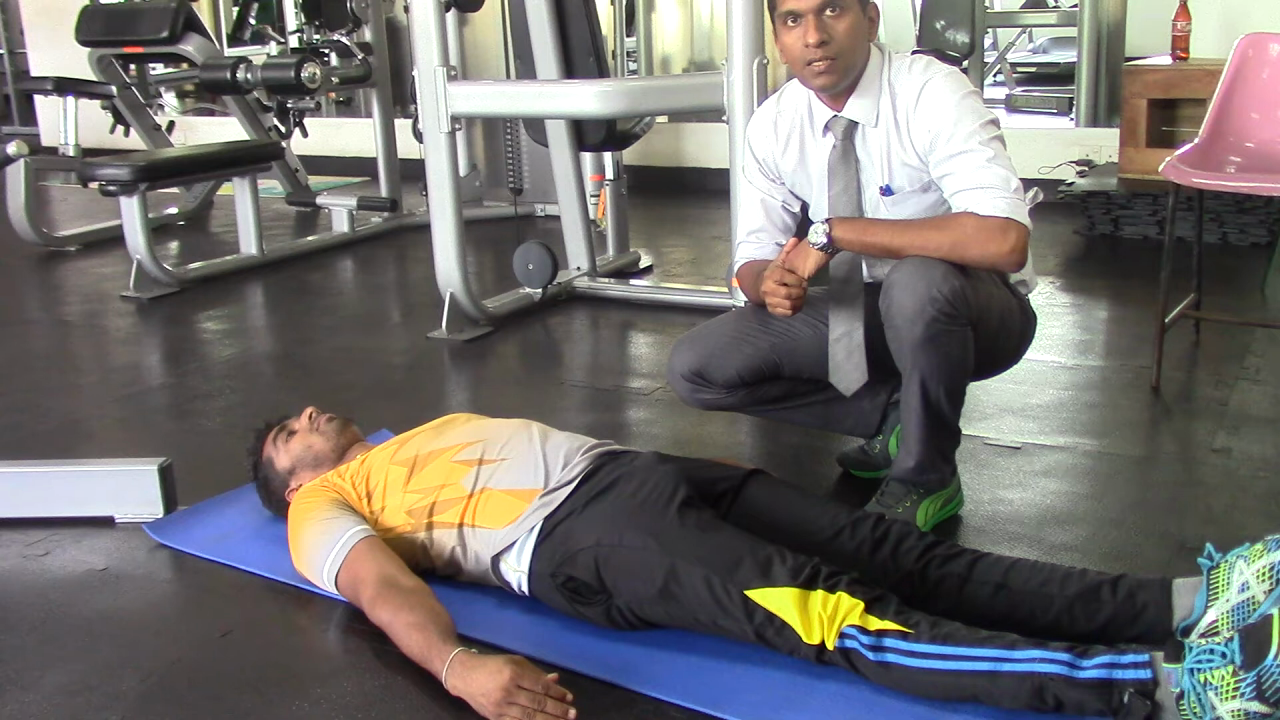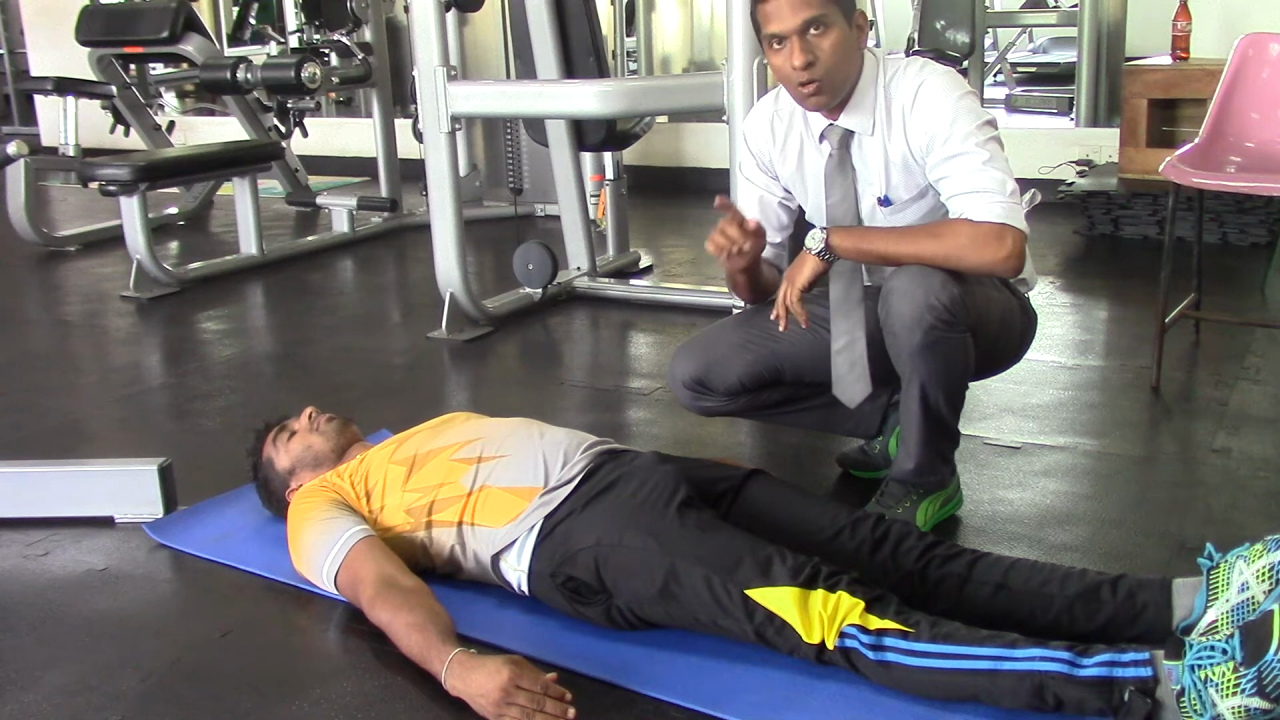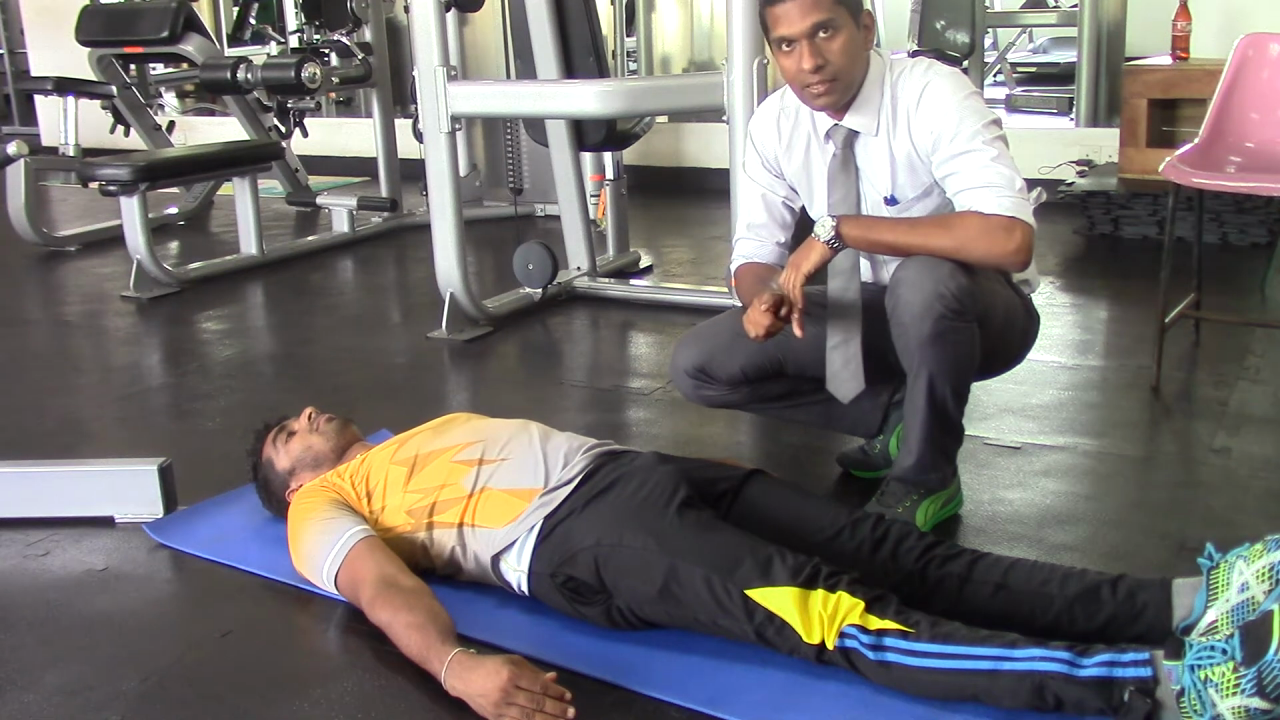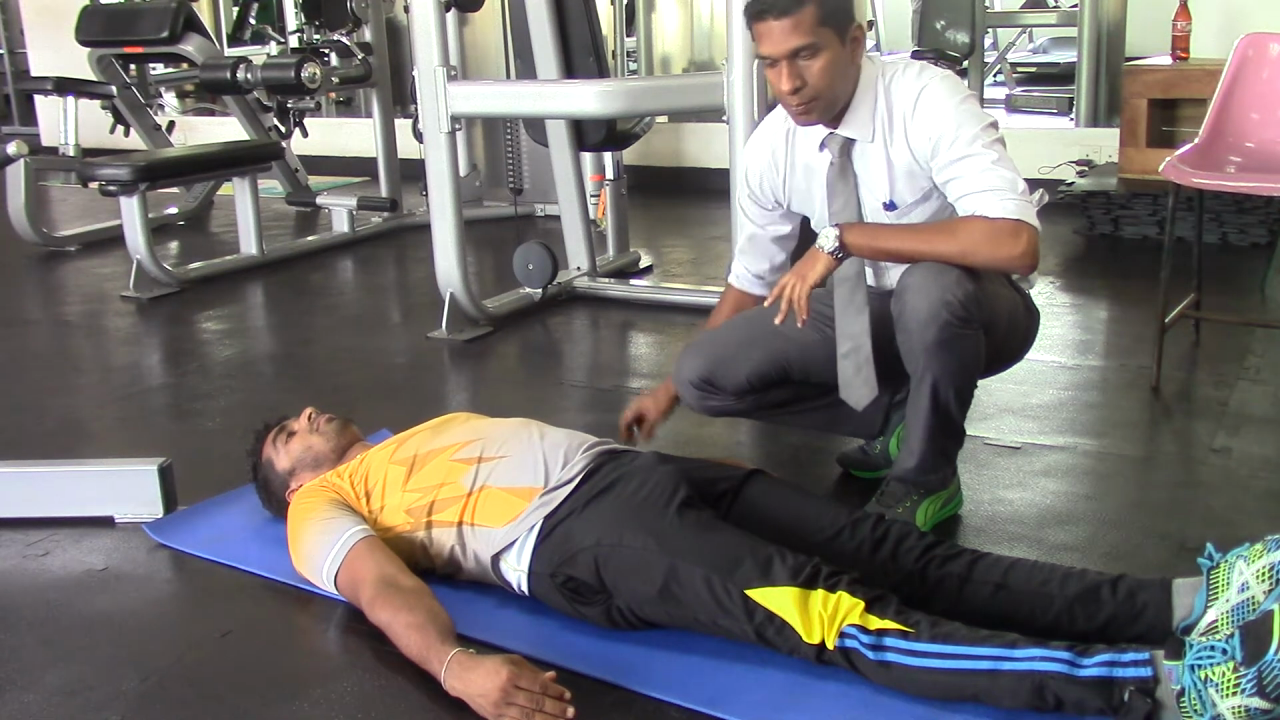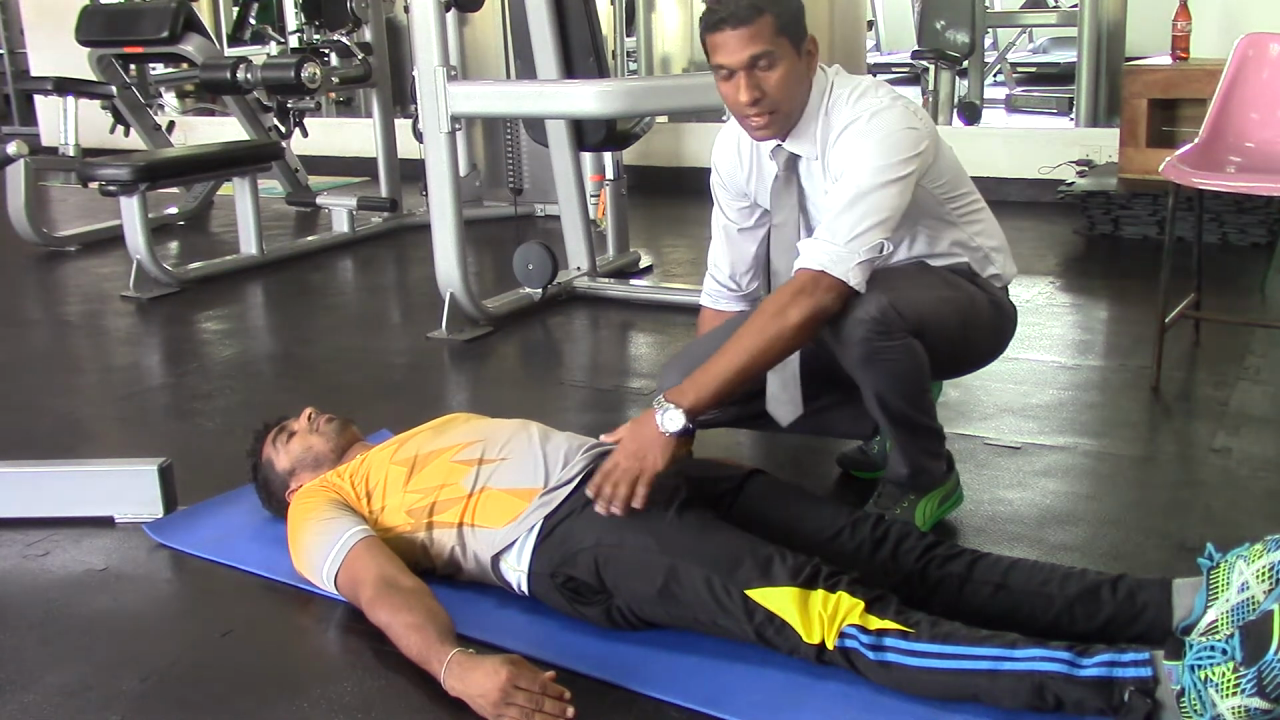
dt=1s
person 1, frame 1
left shoulder: (427, 436)
right shoulder: (325, 512)
right elbow: (383, 589)
left wrist: (719, 471)
left hip: (634, 470)
right hip: (576, 537)
left knee: (899, 554)
right knee: (837, 618)
left ankle: (1188, 603)
person 1, frame 2
left shoulder: (422, 437)
right shoulder: (323, 513)
right elbow: (382, 588)
left wrist: (714, 463)
left hip: (633, 470)
right hip: (574, 537)
left knee: (898, 556)
right knee: (835, 617)
left ankle: (1186, 604)
person 1, frame 3
left shoulder: (424, 438)
right shoulder: (323, 512)
right elbow: (383, 589)
left wrist: (716, 462)
left hip: (635, 470)
right hip: (574, 539)
left knee: (899, 556)
right knee: (832, 616)
left ankle: (1188, 603)
person 1, frame 4
left shoulder: (422, 438)
right shoulder: (323, 513)
right elbow: (383, 587)
left wrist: (681, 443)
left hip: (631, 470)
right hip: (574, 537)
left knee: (898, 554)
right knee: (833, 616)
left ankle: (1188, 603)
person 1, frame 5
left shoulder: (423, 438)
right shoulder: (323, 512)
right elbow: (383, 587)
left wrist: (673, 443)
left hip: (625, 467)
right hip: (569, 538)
left knee: (900, 554)
right knee: (832, 616)
left ankle: (1188, 602)
person 2, frame 1
left shoulder: (932, 93)
right shoulder: (772, 124)
left elbow: (1004, 240)
right elbow: (754, 258)
left wrist: (834, 232)
right wrist: (770, 282)
left hip: (971, 306)
right hip: (866, 306)
left knee: (920, 282)
right knee: (696, 368)
left ankle: (925, 477)
right ankle: (894, 417)
person 2, frame 2
left shoulder: (928, 95)
right shoulder: (765, 125)
left elbow: (1000, 246)
right elbow: (763, 286)
left wrist: (831, 240)
right wrist: (744, 262)
left hip: (970, 307)
right hip: (866, 308)
left knee: (916, 292)
right knee: (696, 375)
left ankle: (925, 478)
right ankle: (896, 417)
person 2, frame 3
left shoulder: (933, 95)
right shoulder: (773, 124)
left elbow: (1010, 239)
right elbow: (755, 254)
left wrist: (840, 229)
right wrist: (766, 296)
left hip: (971, 307)
right hip: (870, 307)
left knee: (926, 282)
right knee: (699, 365)
left ankle: (926, 477)
right ankle: (896, 415)
person 2, frame 4
left shoulder: (927, 99)
right shoulder: (770, 146)
left elbow: (1015, 243)
right elbow: (753, 277)
left wrist: (843, 239)
right wrist: (673, 387)
left hip: (967, 307)
right hip: (870, 306)
left knee: (932, 289)
right knee: (704, 371)
left ankle: (924, 477)
right ankle: (894, 418)
person 2, frame 5
left shoulder: (878, 124)
right shoulder: (738, 143)
left elbow: (817, 288)
right elbow: (726, 290)
left wrist: (672, 414)
right wrist: (677, 420)
left hip: (959, 299)
right hip: (853, 309)
left knee: (859, 309)
right knee: (689, 382)
left ankle: (922, 475)
right ankle: (892, 413)
